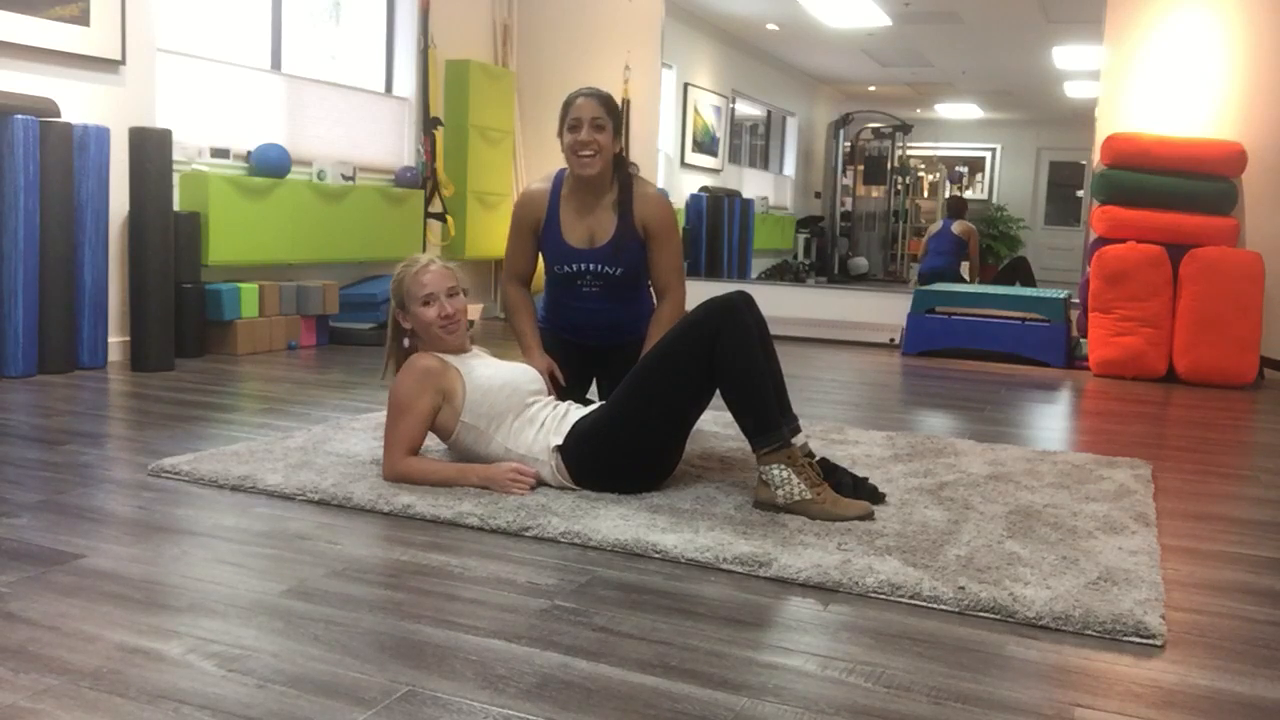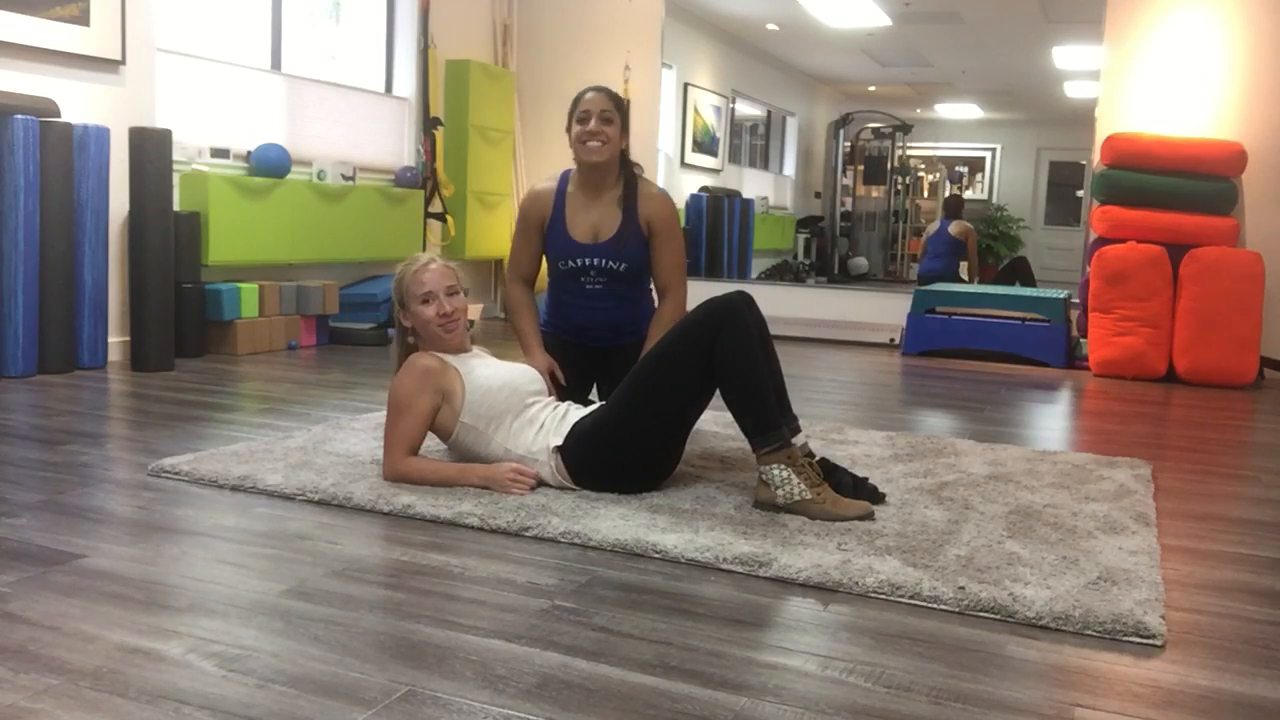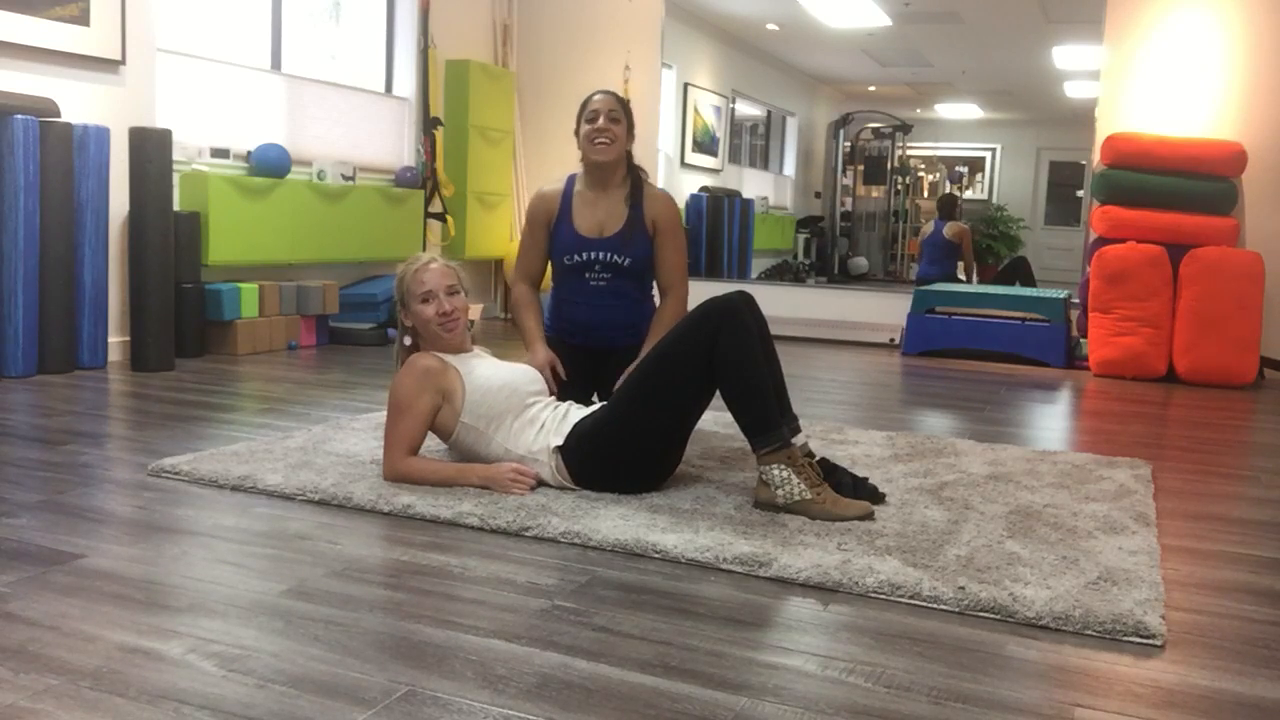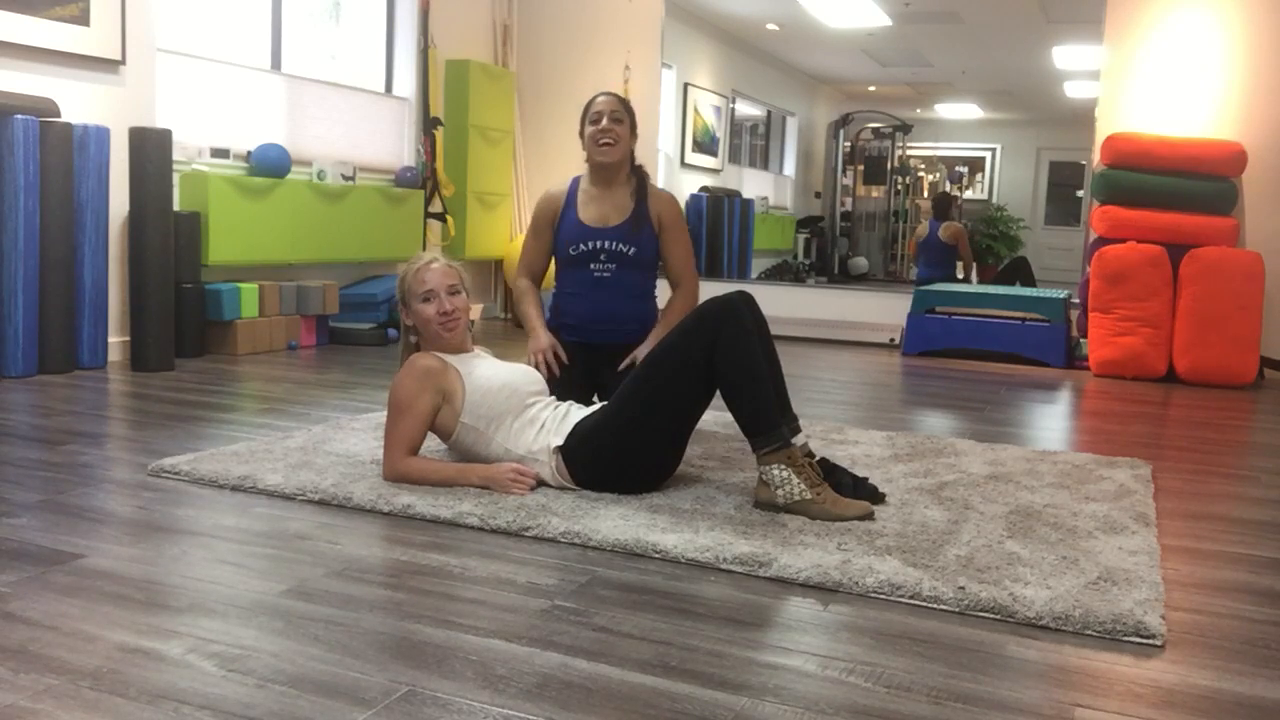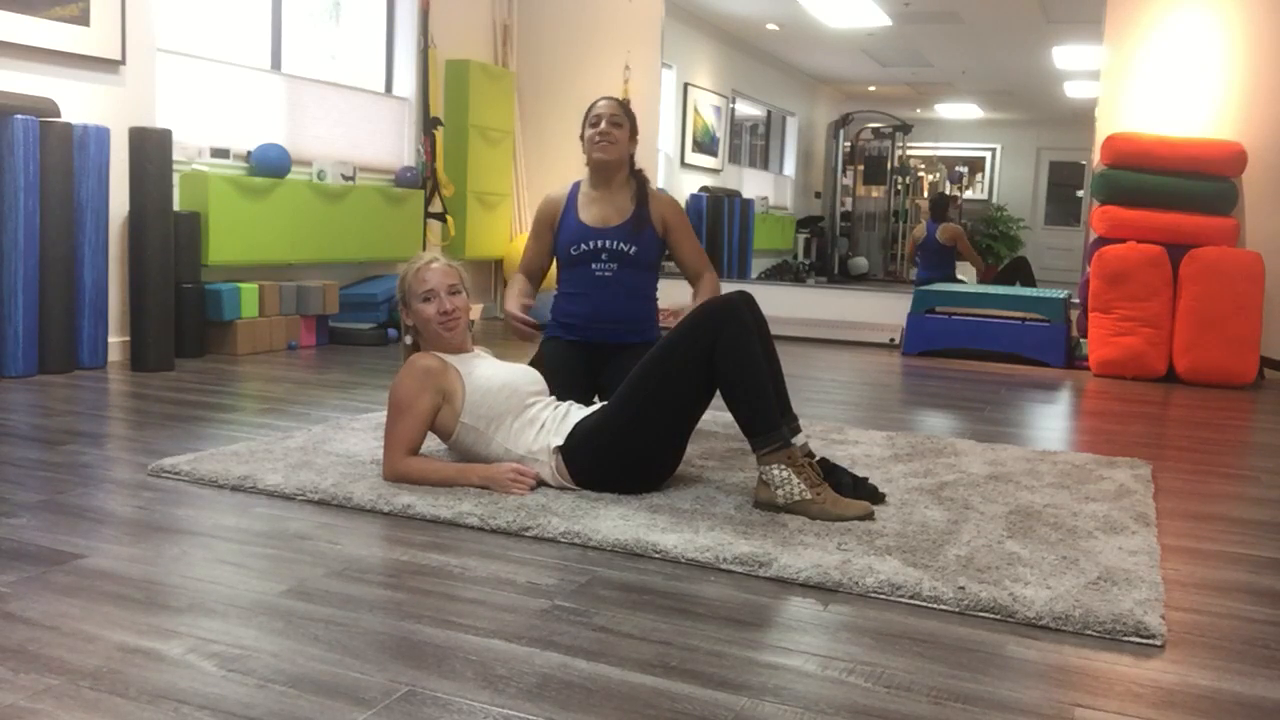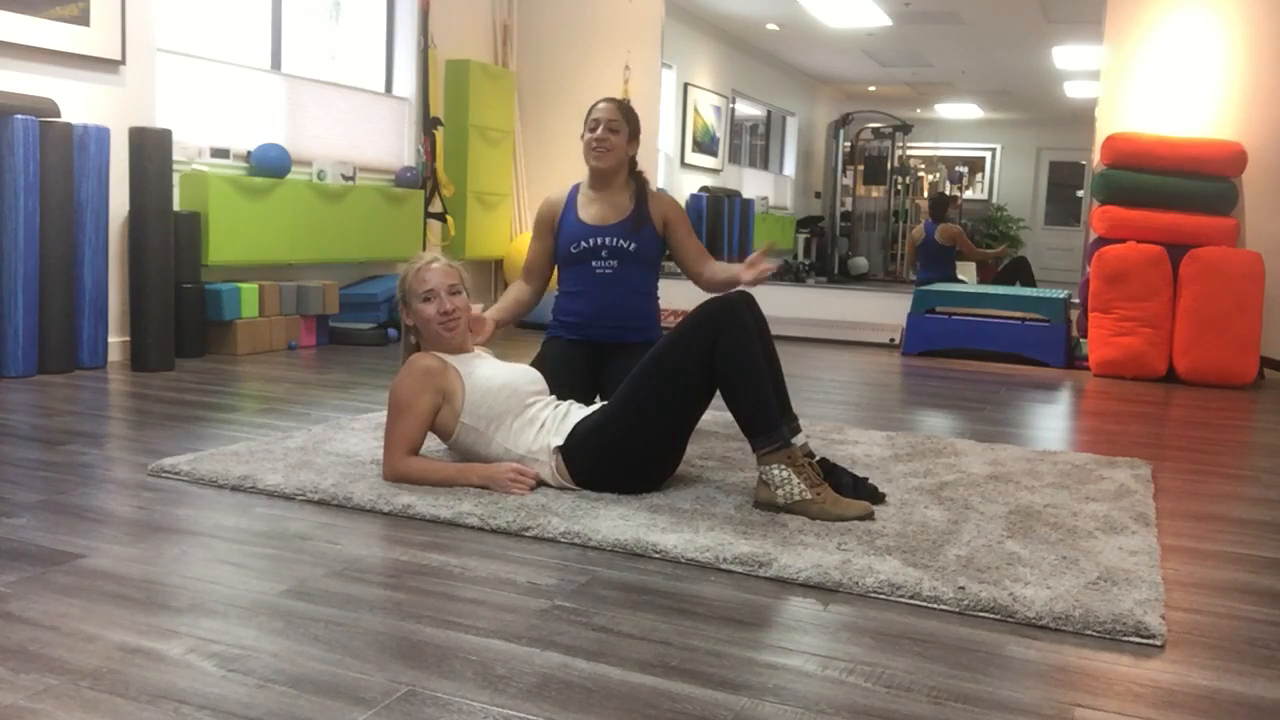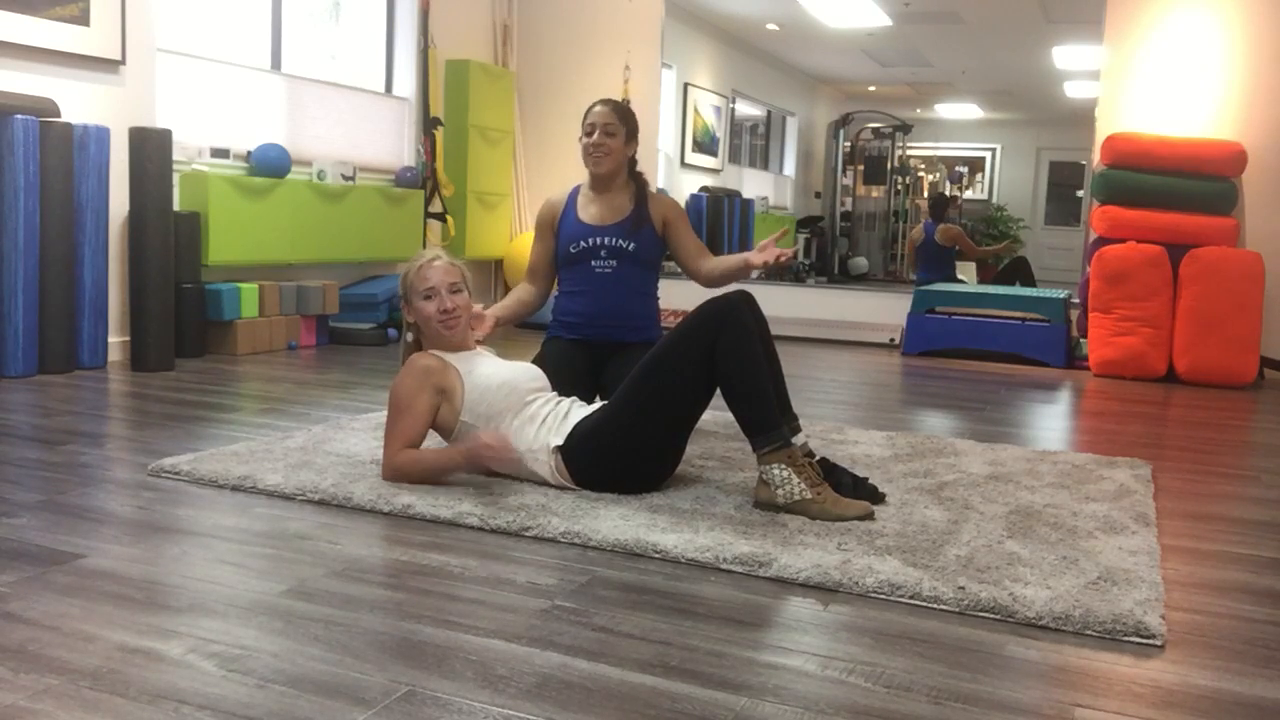
dt=0.2s
person 1, frame 1
left shoulder: (477, 357)
right shoulder: (424, 372)
right elbow: (396, 465)
right wrist: (484, 473)
left hip: (596, 439)
right hip: (589, 457)
left knee: (734, 309)
right knee: (722, 319)
left ankle: (794, 458)
right ankle: (783, 477)
person 1, frame 2
left shoulder: (476, 357)
right shoulder: (423, 371)
right elbow: (396, 464)
right wrist: (482, 473)
left hip: (601, 440)
right hip: (589, 457)
left knee: (734, 309)
right knee: (723, 317)
left ankle: (793, 458)
right ankle: (783, 476)
person 1, frame 3
left shoulder: (477, 357)
right shoulder: (423, 372)
right elbow: (395, 465)
right wrist: (483, 473)
left hip: (597, 439)
right hip: (589, 458)
left knee: (735, 309)
right knee: (721, 317)
left ankle: (792, 459)
right ankle: (782, 477)
person 1, frame 4
left shoulder: (479, 357)
right shoulder: (424, 372)
right elbow: (396, 465)
right wrist: (485, 473)
left hip: (599, 440)
right hip: (590, 458)
left knee: (734, 308)
right knee: (721, 318)
left ankle: (793, 459)
right ankle: (783, 477)
person 1, frame 5
left shoulder: (480, 357)
right shoulder: (424, 372)
right elbow: (396, 465)
right wrist: (484, 473)
left hip: (600, 440)
right hip: (590, 458)
left knee: (736, 308)
right knee: (721, 318)
left ankle: (793, 460)
right ankle: (784, 478)
person 1, frame 6
left shoulder: (479, 357)
right shoulder: (423, 372)
right elbow: (395, 465)
right wrist: (481, 472)
left hip: (602, 441)
right hip: (590, 458)
left knee: (735, 307)
right knee: (721, 318)
left ankle: (792, 458)
right ankle: (783, 477)
person 1, frame 7
left shoulder: (480, 356)
right shoulder: (424, 372)
right elbow: (395, 466)
right wrist: (467, 453)
left hip: (602, 441)
right hip: (590, 458)
left knee: (736, 308)
right knee: (722, 318)
left ankle: (792, 461)
right ankle: (783, 478)
person 2, frame 1
left shoulder: (650, 204)
right shoulder: (536, 201)
left elbow: (670, 295)
right elbow: (515, 283)
right wrist: (533, 352)
left hip: (631, 342)
right hip: (560, 339)
person 2, frame 2
left shoulder: (654, 204)
right shoulder: (542, 200)
left elbow: (672, 294)
right elbow: (518, 283)
right wrist: (534, 352)
left hip: (630, 345)
right hip: (562, 342)
person 2, frame 3
left shoulder: (658, 205)
right shoulder: (549, 201)
left elbow: (674, 294)
right elbow: (524, 284)
right wrist: (537, 347)
left hip: (630, 350)
right hip: (565, 346)
person 2, frame 4
left shoulder: (659, 205)
right shoulder: (555, 202)
left elbow: (685, 286)
right elbow: (526, 277)
left wrist: (657, 344)
right wrist: (536, 332)
left hip: (631, 349)
right hip: (567, 345)
person 2, frame 5
left shoulder: (660, 207)
right shoulder: (556, 205)
left elbow: (703, 273)
right elbow: (527, 274)
right wrist: (512, 304)
left hip: (634, 347)
right hip: (567, 343)
person 2, frame 6
left shoulder: (659, 207)
right shoulder: (555, 208)
left elbow: (703, 268)
right elbow: (530, 283)
left wrist: (738, 273)
right wrist: (493, 316)
left hip: (636, 346)
right hip: (569, 343)
person 2, frame 7
left shoulder: (659, 208)
right shoulder: (556, 209)
left elbow: (704, 268)
right elbow: (535, 285)
left wrist: (747, 260)
right wrist: (495, 315)
left hip: (636, 347)
right hip: (569, 343)
